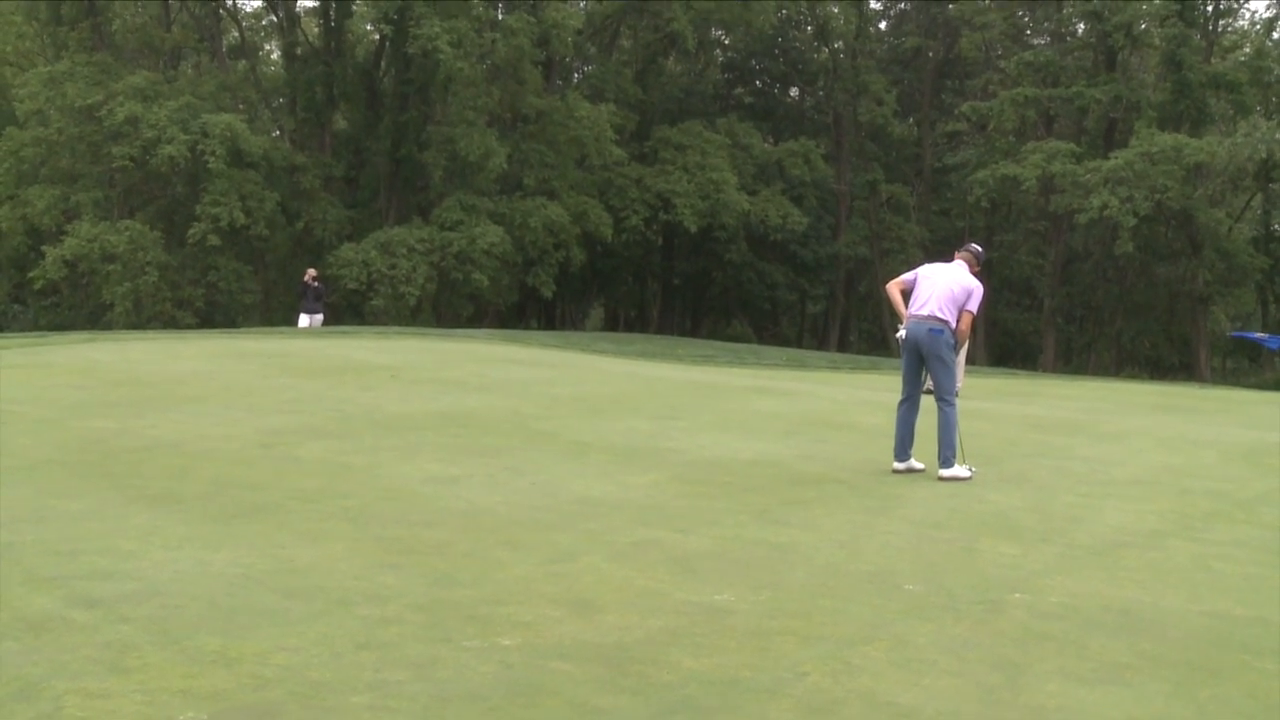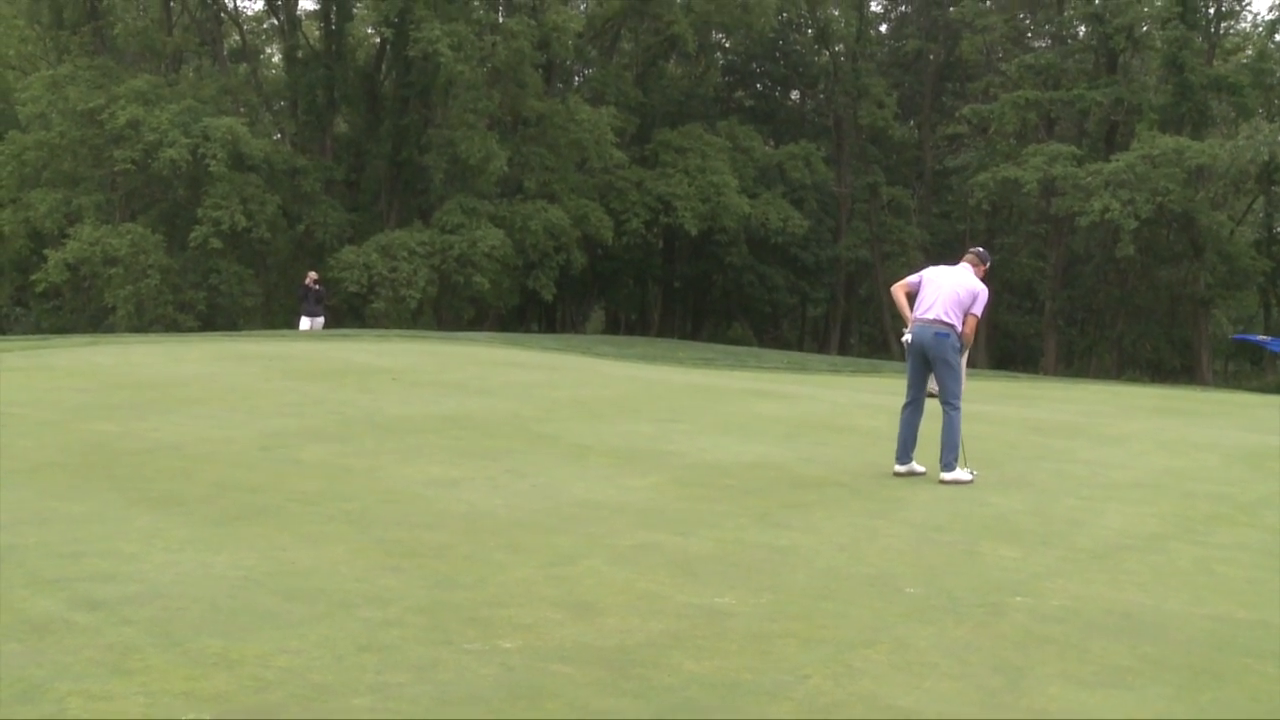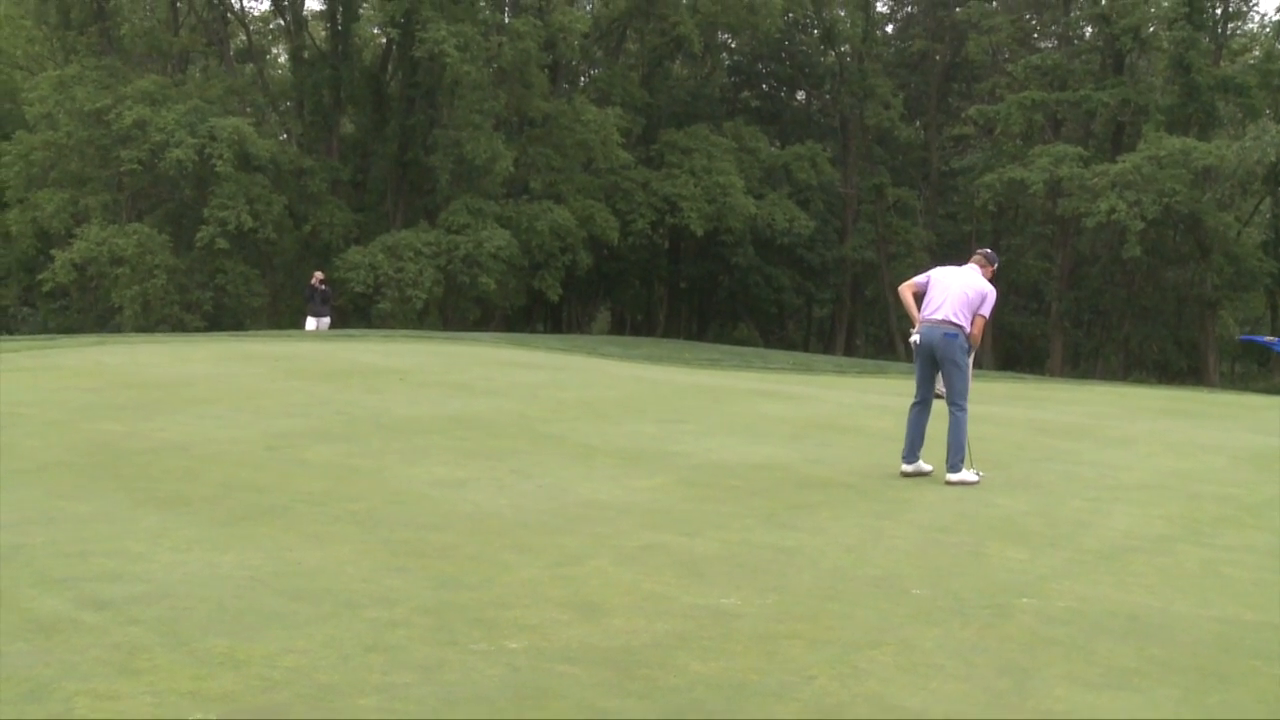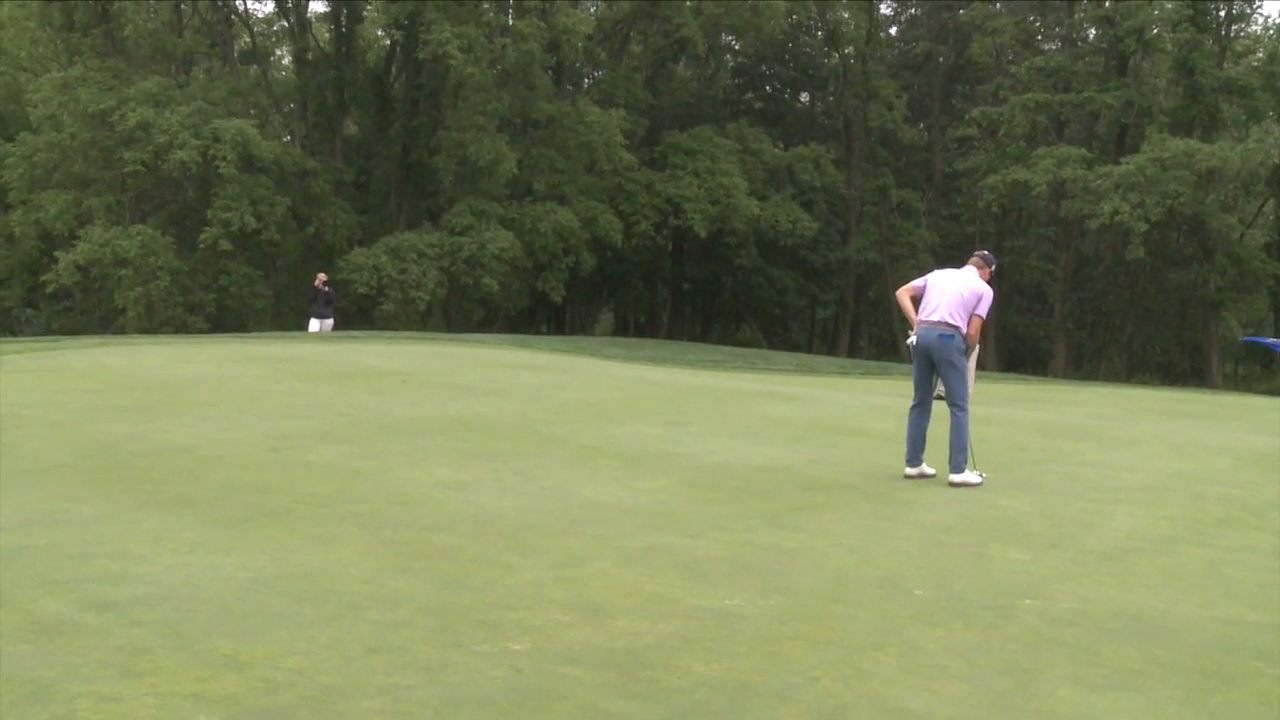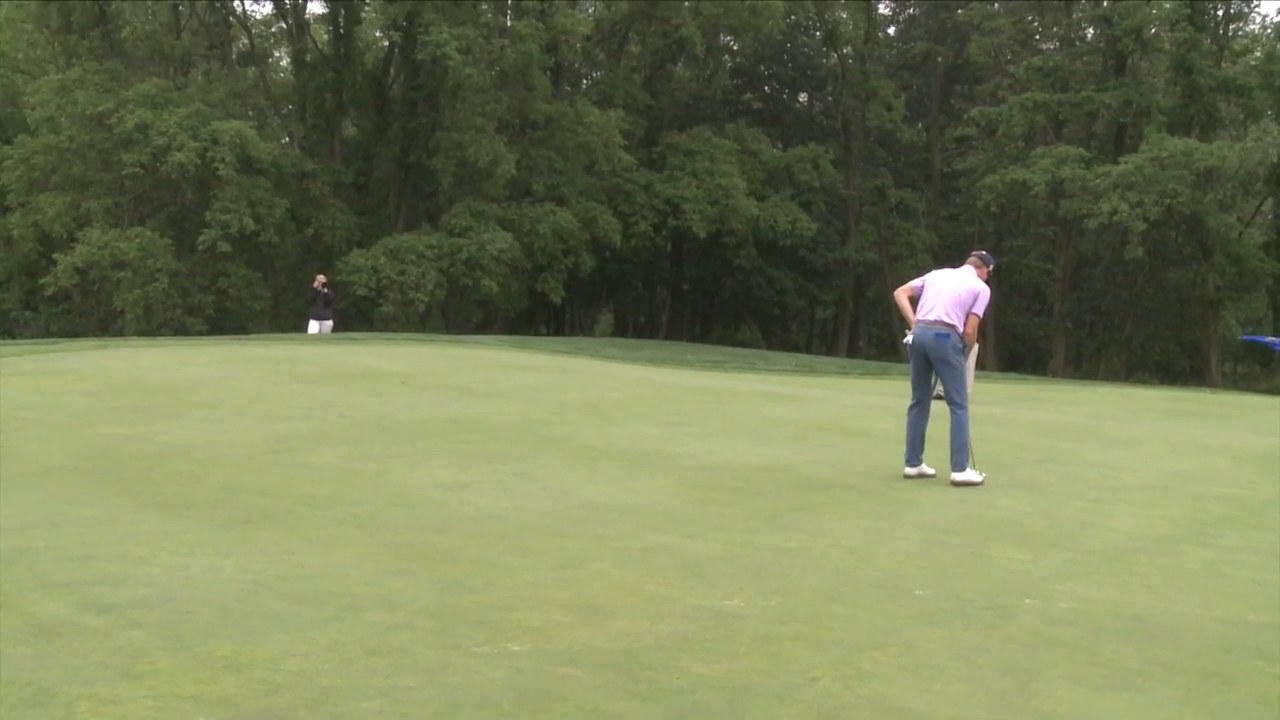
dt=0.2s
person 1, frame 1
left shoulder: (928, 268)
right shoulder: (973, 284)
left elbow: (892, 287)
right elbow: (963, 327)
left wrist: (906, 319)
right wrist: (954, 352)
left hip: (912, 330)
right hip: (938, 333)
left knee: (909, 396)
right knee: (946, 402)
left ankle: (902, 458)
right ankle: (947, 465)
person 1, frame 2
left shoulder: (933, 271)
right shoulder: (979, 287)
left elbow: (897, 289)
right elbow: (968, 330)
left wrist: (911, 322)
right wrist: (960, 354)
left hip: (917, 333)
right hip: (943, 337)
left knee: (913, 399)
right knee: (951, 405)
left ankle: (903, 461)
right ankle: (949, 468)
person 1, frame 3
left shoulder: (941, 271)
right shoulder: (987, 288)
left elbow: (904, 289)
right elbow: (976, 331)
left wrist: (918, 322)
right wrist: (967, 355)
left hip: (925, 334)
right hip: (952, 338)
left knee: (921, 399)
right knee: (957, 406)
left ankle: (910, 460)
right ankle: (955, 469)
person 1, frame 4
left shoulder: (939, 273)
right shoulder: (984, 288)
left elbow: (902, 293)
right elbow: (973, 332)
left wrist: (916, 324)
right wrist: (966, 356)
left hip: (923, 336)
right hip: (948, 339)
left knee: (921, 402)
right knee: (959, 407)
left ankle: (914, 463)
right ankle: (958, 470)
person 1, frame 5
left shoulder: (937, 273)
right shoulder: (981, 287)
left elbow: (900, 293)
right elbow: (970, 330)
left wrist: (914, 324)
right wrist: (964, 356)
left hip: (919, 335)
right hip: (945, 338)
left knee: (919, 401)
right knee: (958, 405)
left ankle: (913, 463)
right ankle: (960, 468)
